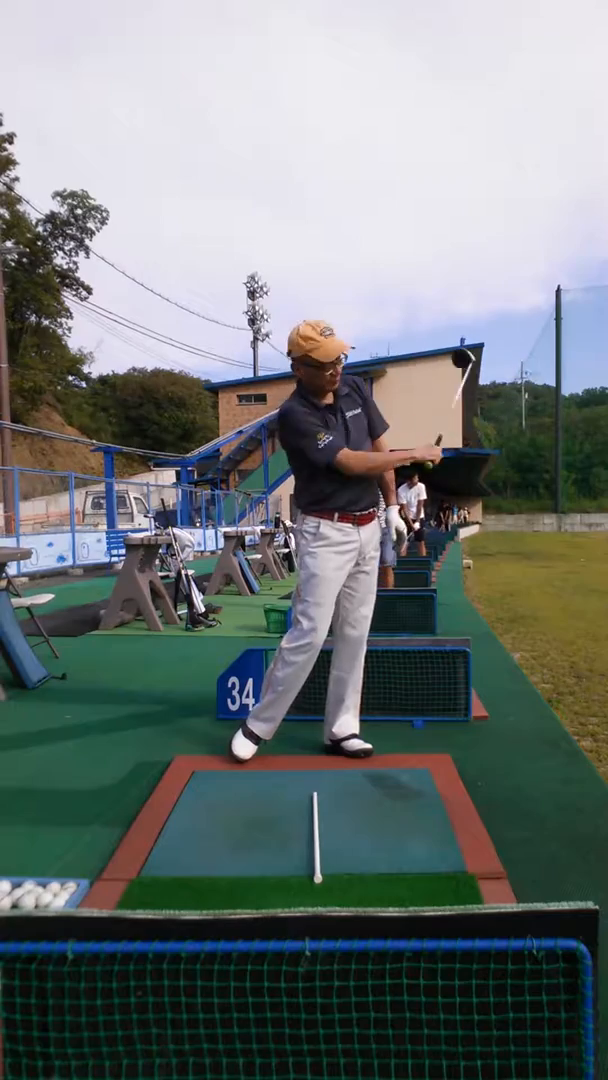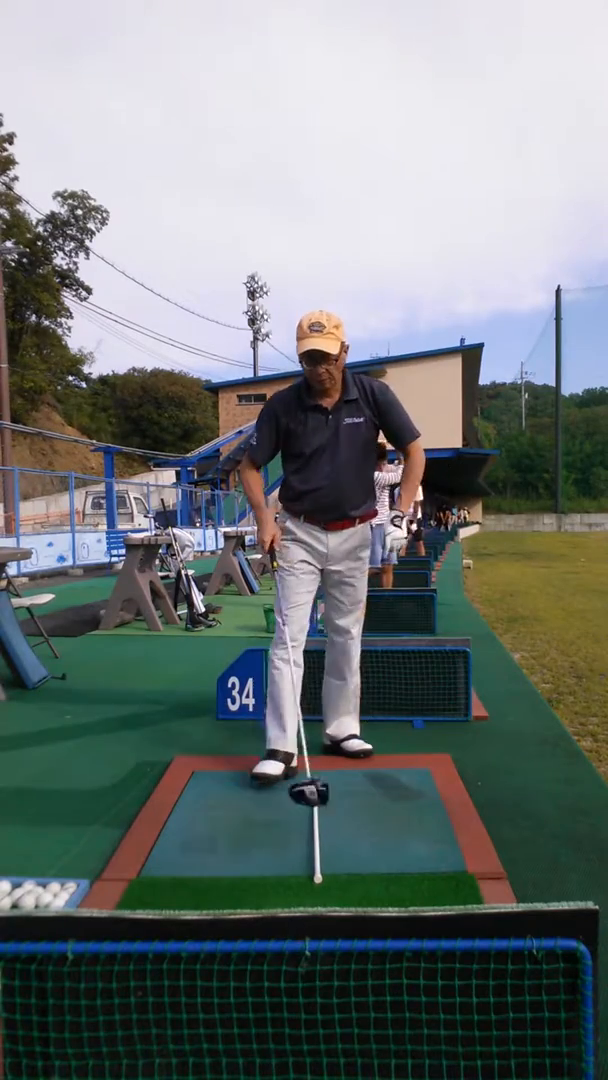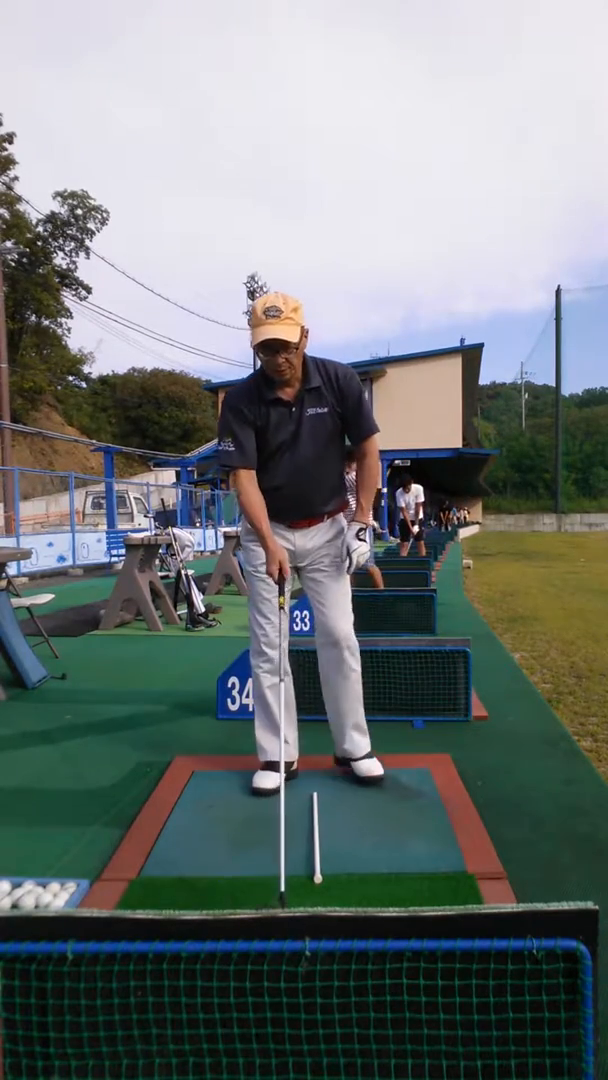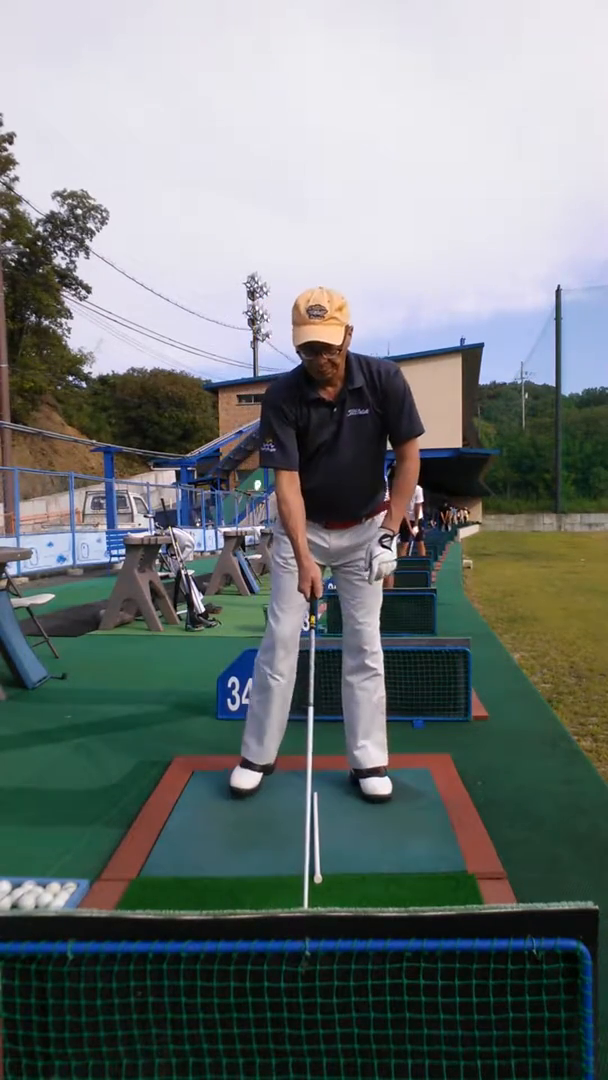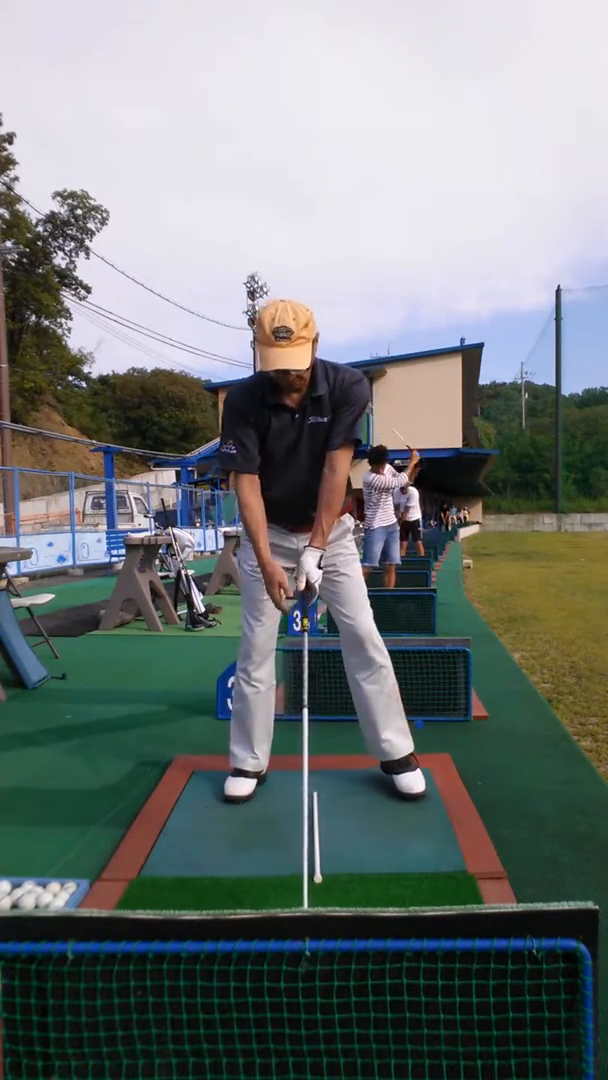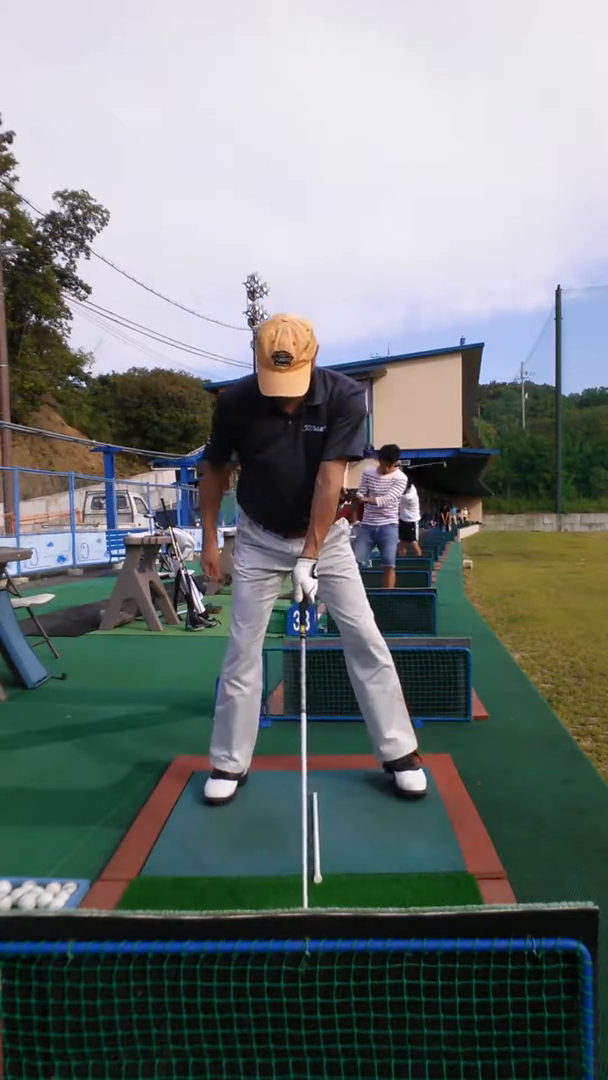
dt=0.7s
person 1, frame 1
left shoulder: (354, 388)
right shoulder: (295, 414)
left elbow: (379, 444)
right elbow: (350, 462)
left wrist: (392, 505)
right wrist: (415, 453)
left hip: (368, 528)
right hip: (326, 533)
left knee: (354, 633)
right knee: (309, 634)
left ankle: (341, 728)
right ankle: (258, 725)
person 1, frame 2
left shoulder: (374, 394)
right shoulder: (281, 405)
left elbow: (414, 452)
right elbow: (251, 467)
right wrist: (265, 518)
left hip: (354, 535)
right hip: (298, 534)
left knee: (346, 636)
right knee: (288, 638)
left ankle: (340, 730)
right ankle: (282, 749)
person 1, frame 3
left shoulder: (340, 381)
right shoulder: (240, 399)
left elbow: (368, 452)
right elbow: (243, 478)
left wrist: (361, 524)
right wrist: (270, 545)
left hip: (327, 530)
right hip: (267, 533)
left knee: (339, 637)
right knee: (268, 646)
left ankle: (352, 745)
right ankle: (278, 755)
person 1, frame 4
left shoulder: (384, 379)
right shoulder: (281, 396)
left elbow: (408, 456)
right elbow: (286, 481)
left wrist: (389, 530)
right wrist: (304, 557)
left hip: (363, 529)
right hip: (301, 528)
left knee: (364, 643)
right knee: (280, 639)
left ankle: (368, 760)
right ankle: (257, 755)
person 1, frame 5
left shoulder: (348, 386)
right shoulder: (243, 399)
left elbow: (336, 469)
right elbow: (246, 484)
left wrist: (316, 548)
right wrist: (265, 559)
left hip: (331, 530)
right hip: (269, 533)
left knee: (363, 637)
right knee: (256, 646)
left ankle: (397, 753)
right ankle: (249, 761)
person 1, frame 6
left shoulder: (345, 396)
right shoulder: (236, 400)
left elbow: (330, 478)
right elbow: (215, 468)
left wrist: (310, 557)
right wrist: (209, 539)
left hip: (326, 535)
right hip: (259, 538)
left knee: (365, 637)
right knee: (243, 647)
left ankle: (399, 753)
right ankle: (229, 763)
